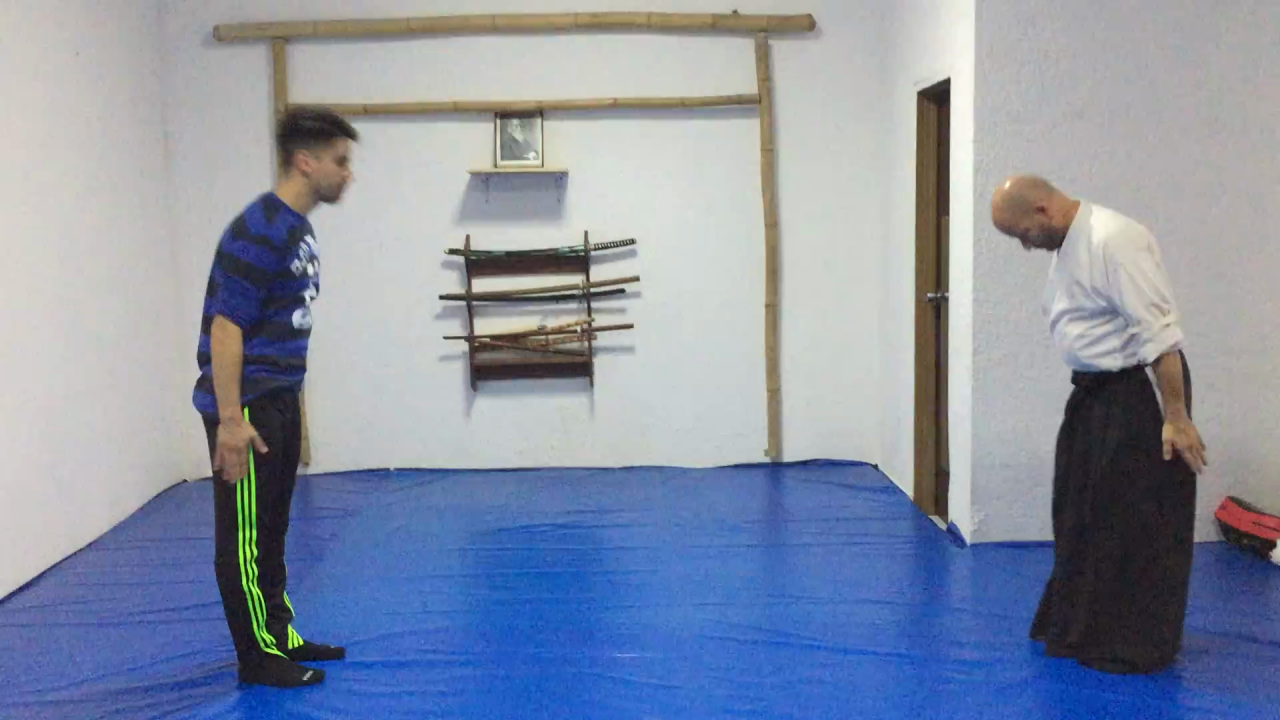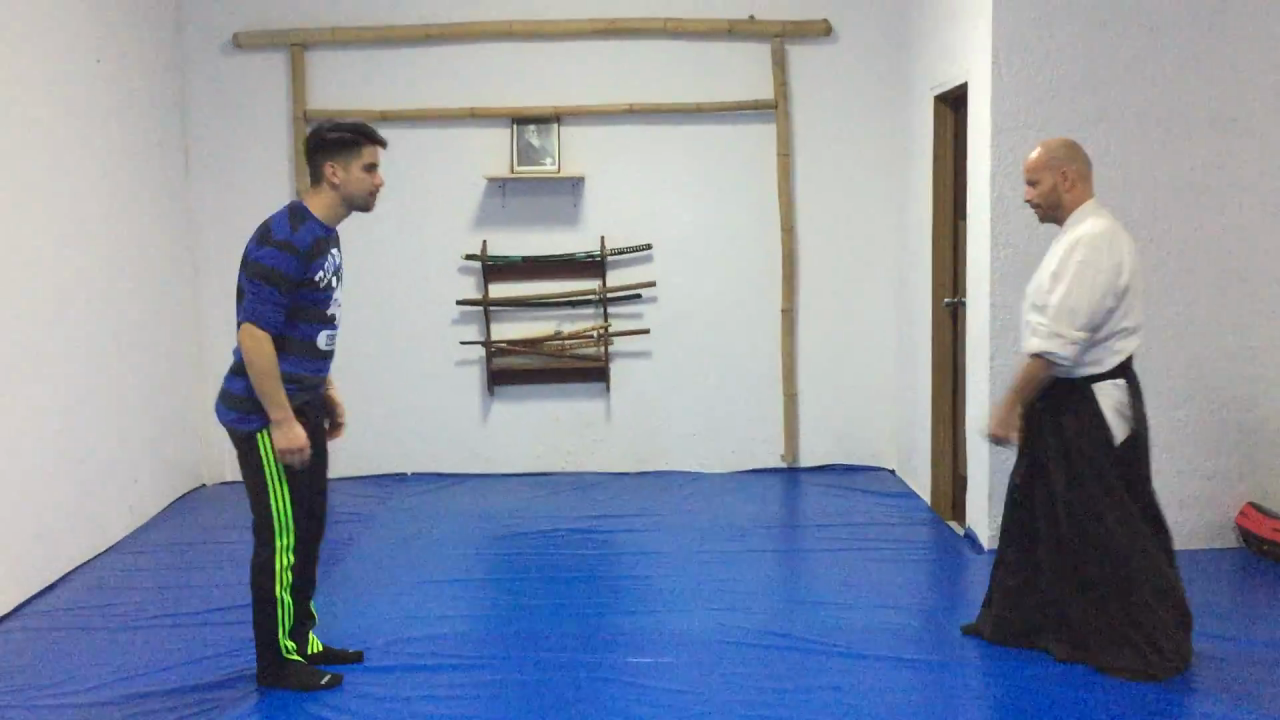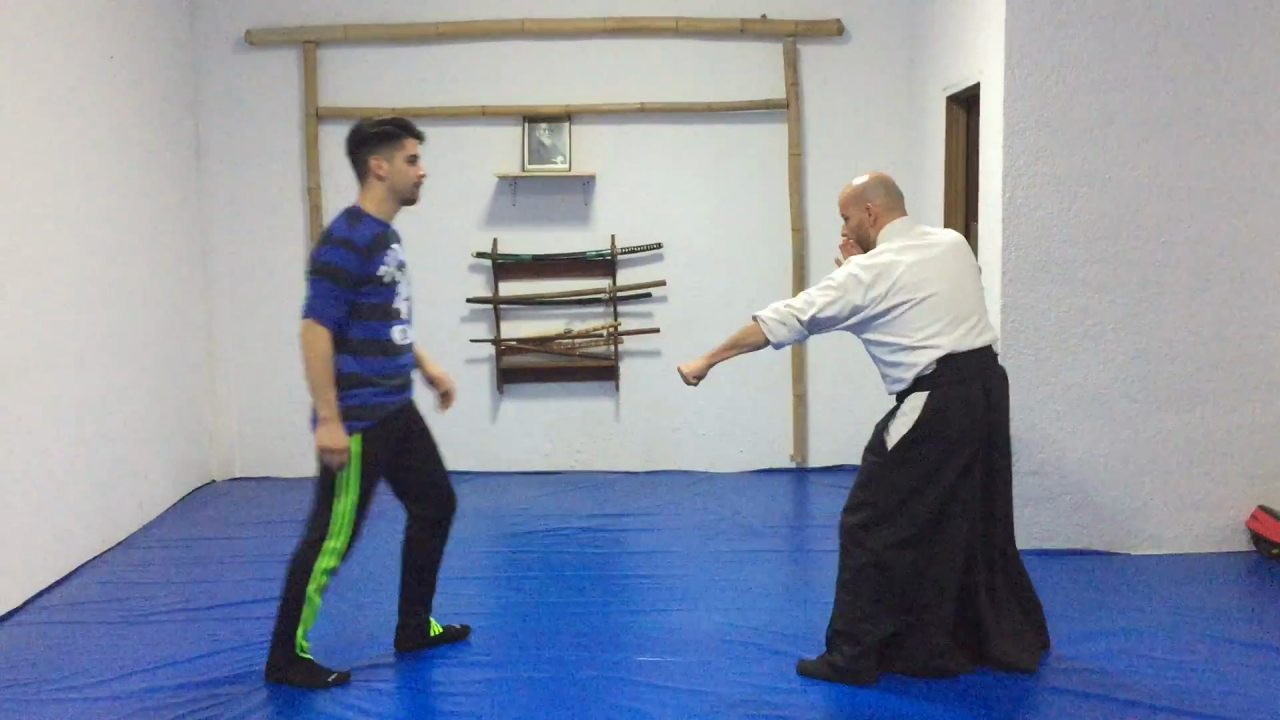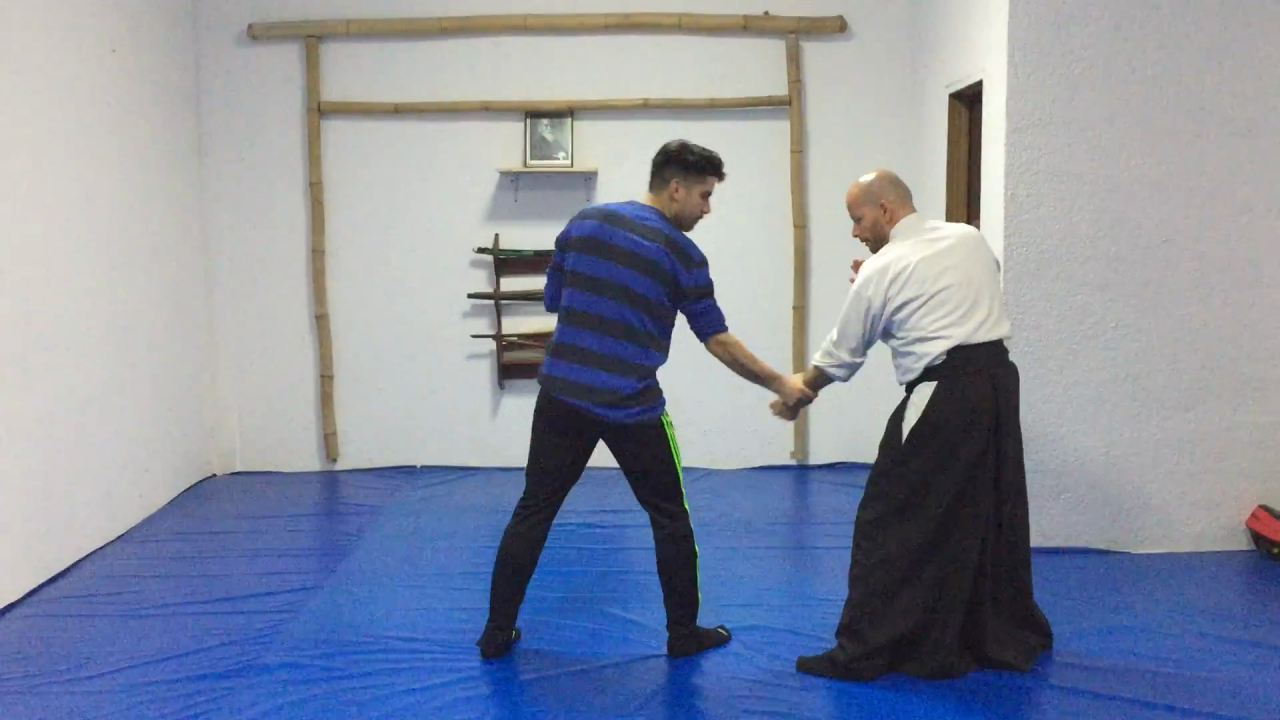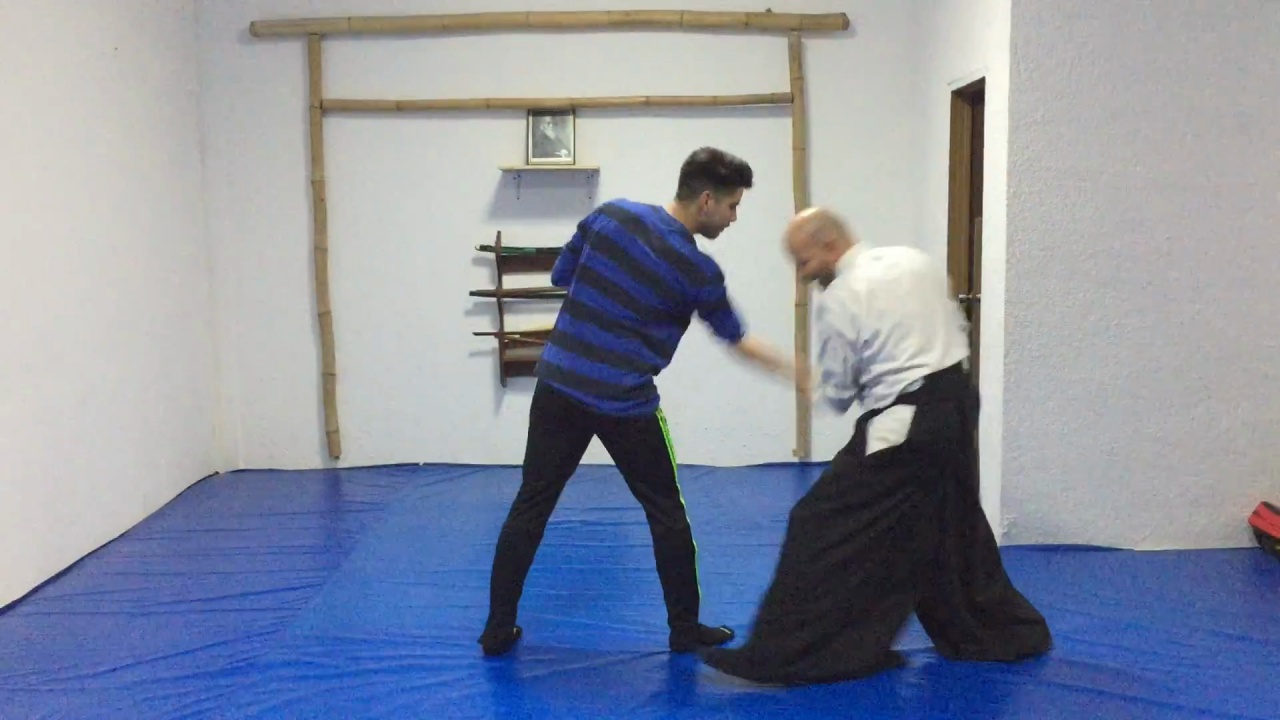
dt=1s
person 1, frame 1
left shoulder: (297, 224)
right shoulder: (257, 232)
right elbow: (225, 328)
right wrist: (230, 420)
left hip: (278, 399)
right hip: (244, 404)
left knee: (270, 525)
right knee: (242, 530)
left ankle: (279, 634)
right ankle: (258, 656)
person 1, frame 2
left shoulder: (326, 236)
right shoulder: (282, 239)
right elbow: (254, 335)
left wrist: (326, 395)
right wrist: (282, 420)
left hip: (302, 406)
right hip: (265, 415)
left knee: (310, 529)
right knee: (284, 535)
left ankle: (301, 638)
right ankle: (277, 660)
person 1, frame 3
left shoulder: (386, 235)
right shoulder: (347, 239)
right elbow: (318, 330)
left wrist: (427, 366)
right wrist: (328, 419)
left hip: (397, 410)
right hip: (359, 419)
left knee: (435, 507)
right knee: (332, 536)
left ankle: (417, 627)
right ankle: (288, 655)
person 1, frame 4
left shoulder: (585, 222)
right shoulder: (683, 255)
left elbow: (552, 300)
right elbow: (719, 340)
right wrist: (780, 383)
left hip: (562, 394)
right hip: (632, 407)
left knee: (534, 509)
right knee: (670, 517)
left ankle: (496, 631)
right ankle: (684, 631)
person 1, frame 5
left shoulder: (608, 215)
right shoulder: (697, 269)
left elbow: (561, 276)
right elbow: (737, 342)
right wrist: (798, 372)
left hip: (557, 383)
right hip: (625, 400)
left knee: (531, 505)
right knee: (666, 512)
left ankle: (498, 629)
right ankle: (685, 630)
person 2, frame 1
left shoulder: (1114, 239)
right shoulder: (1067, 244)
left elbow: (1160, 332)
left wrist: (1175, 416)
left hip: (1138, 394)
right hip: (1095, 391)
left knee: (1134, 519)
right knee: (1080, 509)
left ankle: (1136, 641)
right ankle: (1077, 623)
person 2, frame 2
left shoulder: (1094, 241)
right shoulder: (1075, 236)
left elbow: (1057, 338)
left wrist: (1010, 406)
right wrist: (1028, 399)
left hip: (1094, 406)
right hip: (1060, 401)
left knee: (1117, 529)
right knee: (1032, 510)
left ankle: (1150, 647)
right ankle: (1024, 619)
person 2, frame 3
left shoulder: (871, 271)
right shoulder: (953, 245)
left elbow: (786, 319)
left wrist: (707, 360)
left hip: (936, 406)
right hip: (985, 391)
left knee: (875, 526)
right knee: (978, 520)
left ankle: (853, 655)
right ankle: (1006, 639)
person 2, frame 4
left shoulder: (881, 269)
right shoulder: (971, 240)
left elbow: (841, 355)
left wrist: (797, 395)
left hip: (945, 398)
right hip: (997, 383)
left knee: (891, 523)
right knee: (991, 515)
left ankle: (862, 652)
right ankle: (1010, 635)
person 2, frame 5
left shoulder: (841, 299)
right shoulder: (915, 261)
left elbow: (837, 392)
right elbow: (953, 325)
left hip: (909, 423)
right hip: (956, 408)
left knee: (826, 524)
right knee: (953, 530)
left ankle: (776, 652)
right ankle: (1001, 633)
